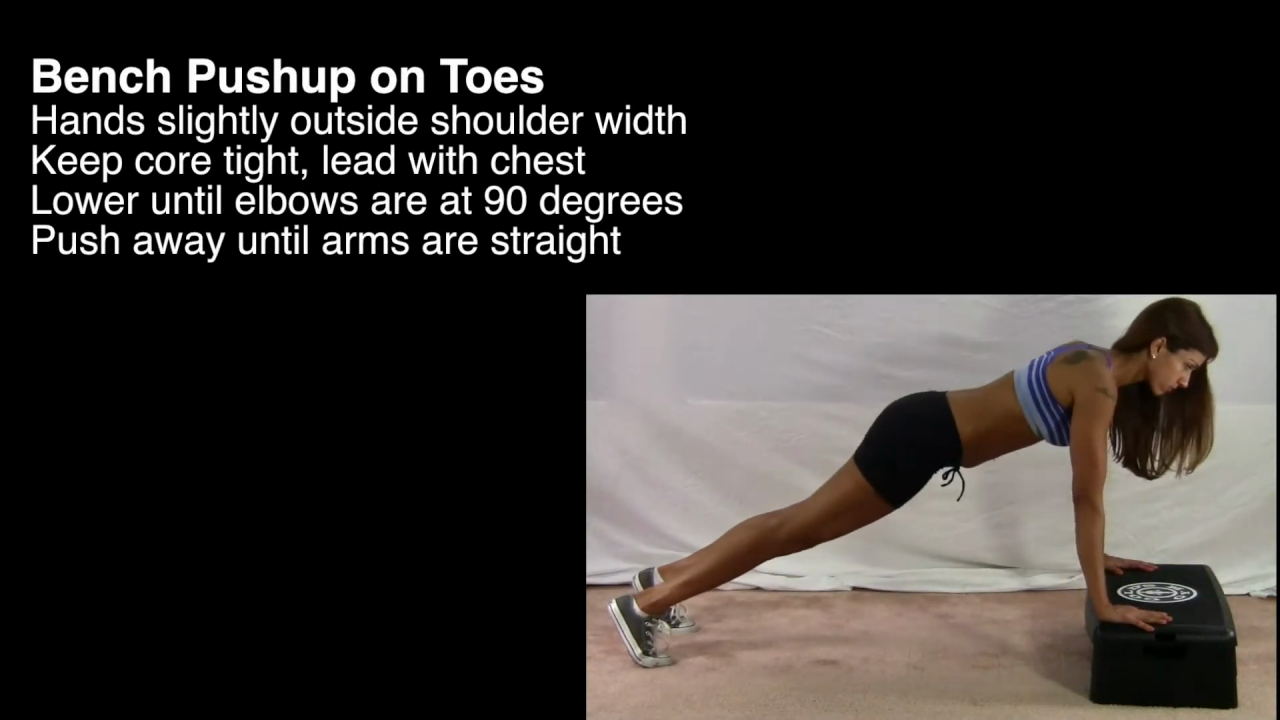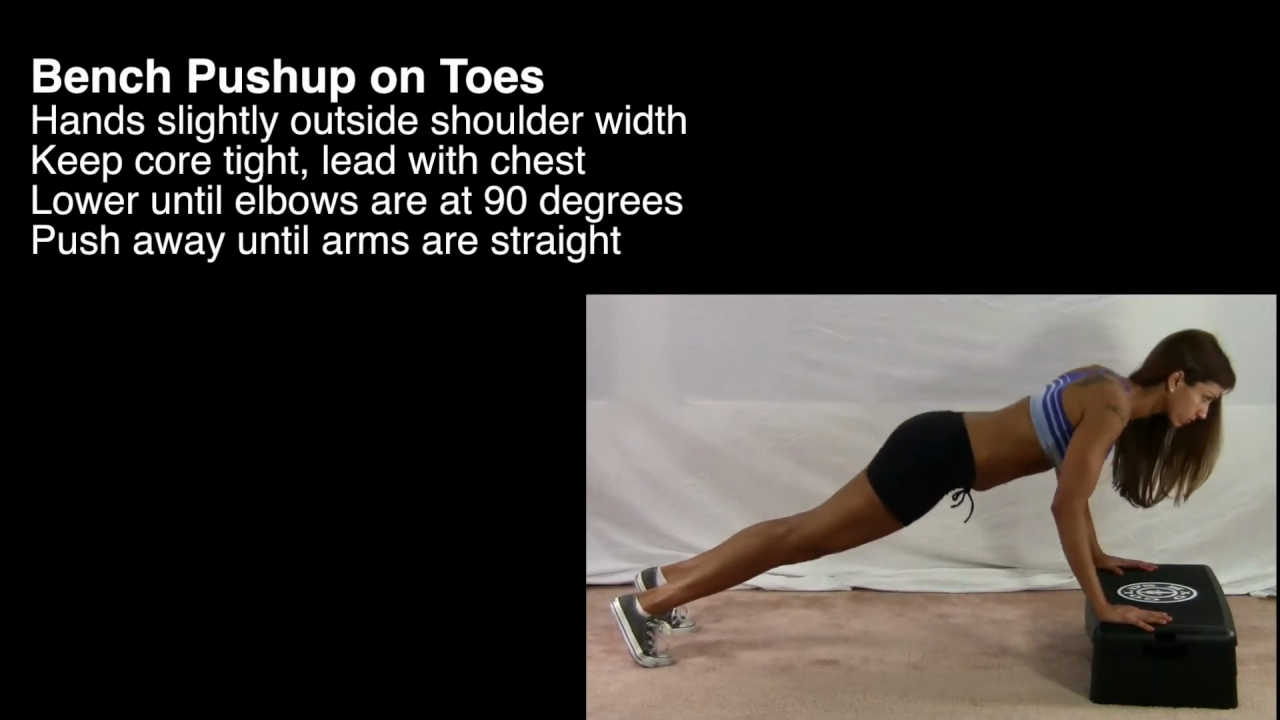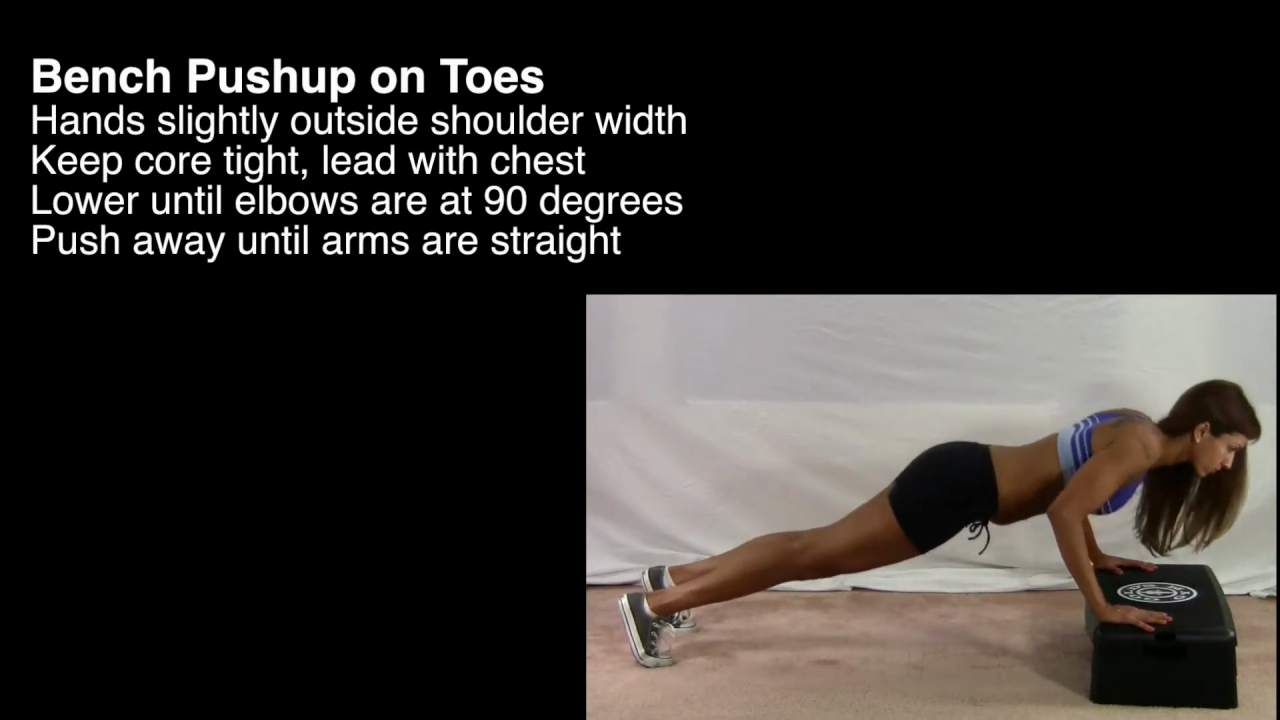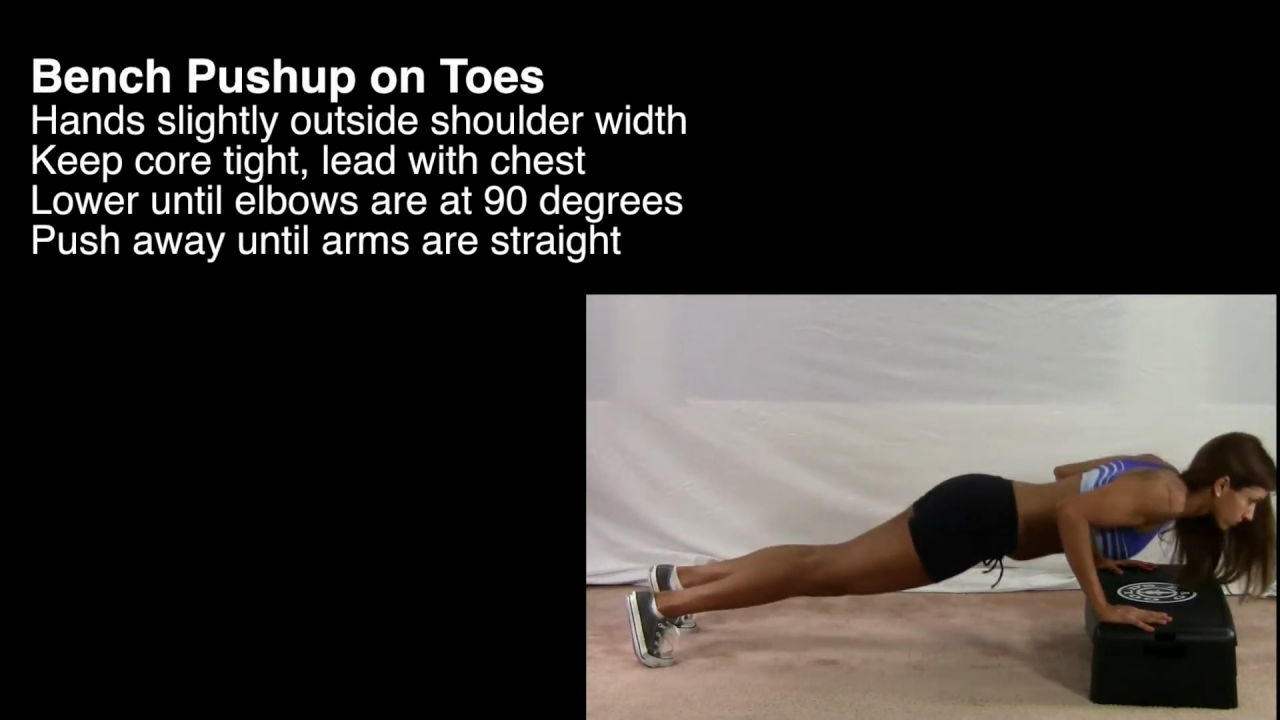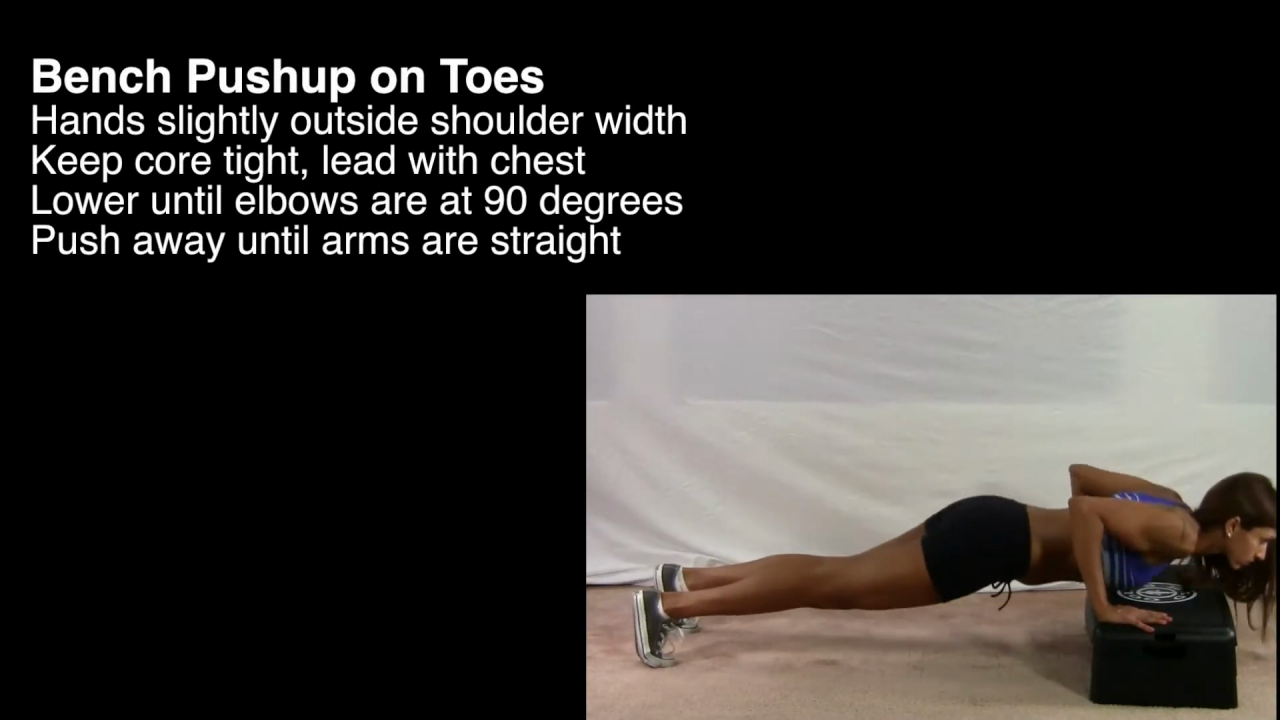
dt=0.2s
person 1, frame 1
left shoulder: (1101, 367)
right shoulder: (1098, 385)
left elbow: (1085, 495)
right elbow: (1088, 499)
left wrist: (1098, 557)
right wrist: (1102, 603)
left hip: (929, 424)
right hip: (923, 437)
left knee: (798, 523)
right knee: (796, 531)
left ankle: (661, 580)
right ankle: (644, 604)
person 1, frame 2
left shoulder: (1116, 390)
right shoulder: (1112, 407)
left elbow: (1071, 489)
right elbow: (1066, 507)
left wrist: (1098, 558)
right wrist: (1102, 606)
left hip: (942, 443)
right hip: (936, 456)
left knee: (802, 531)
right knee: (800, 539)
left ankle: (664, 581)
right ankle: (646, 605)
person 1, frame 3
left shoulder: (1142, 431)
right shoulder: (1139, 447)
right elbow: (1061, 514)
left wrist: (1099, 557)
right wrist: (1103, 608)
left hip: (961, 472)
right hip: (959, 487)
left knee: (814, 545)
right knee: (813, 557)
left ankle: (672, 578)
right ankle: (655, 605)
person 1, frame 4
left shoulder: (1163, 474)
right shoulder: (1164, 497)
right elbow: (1068, 517)
left wrist: (1101, 558)
right wrist: (1103, 608)
left hip: (978, 504)
right hip: (978, 521)
left knee: (828, 561)
right knee: (825, 573)
left ankle: (679, 578)
right ankle: (661, 604)
person 1, frame 5
left shoulder: (1170, 503)
right shoulder: (1175, 532)
left elbow: (1079, 471)
right elbow: (1086, 511)
right wrist: (1103, 607)
left hip: (992, 525)
right hip: (989, 543)
left knee: (836, 572)
right knee: (831, 584)
left ankle: (683, 579)
right ankle: (666, 605)
